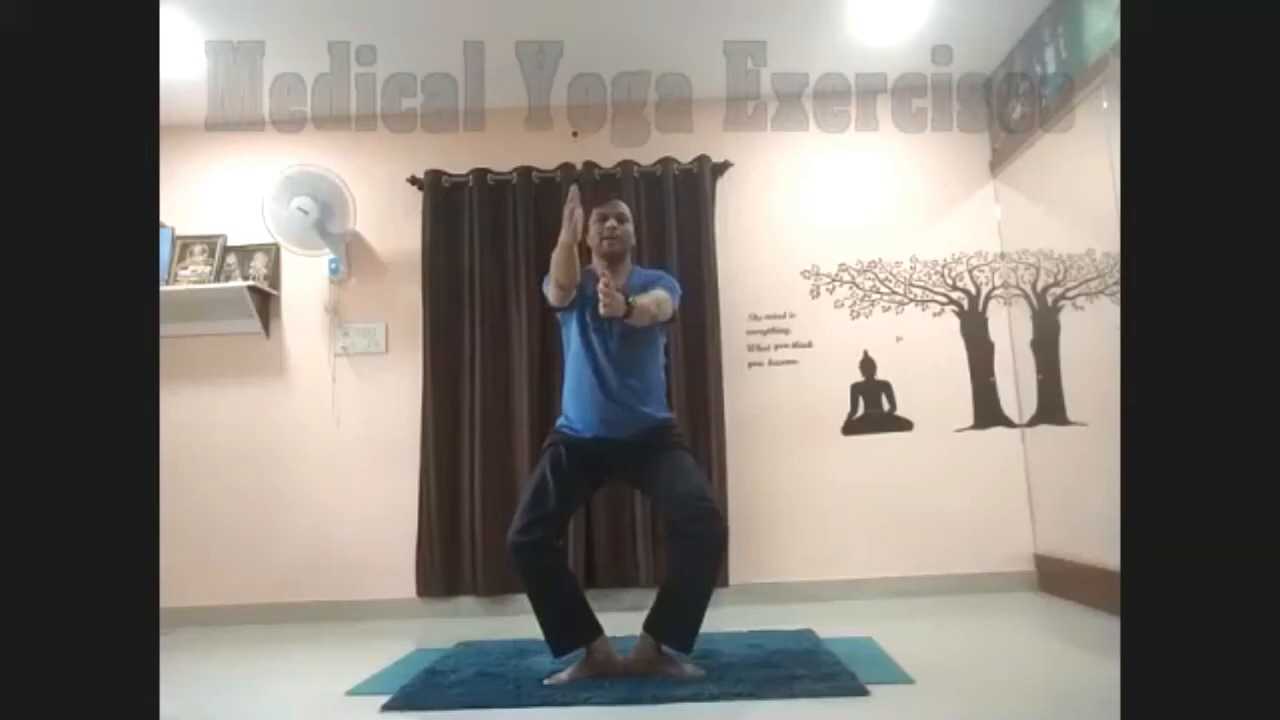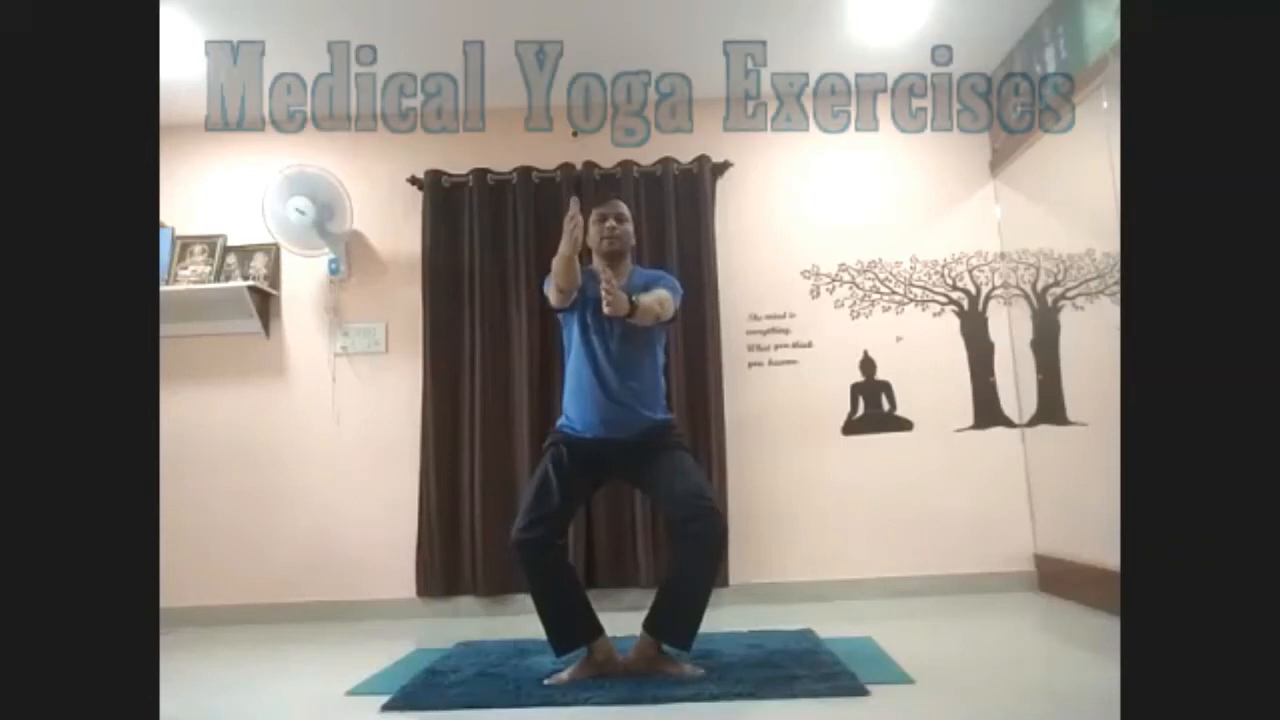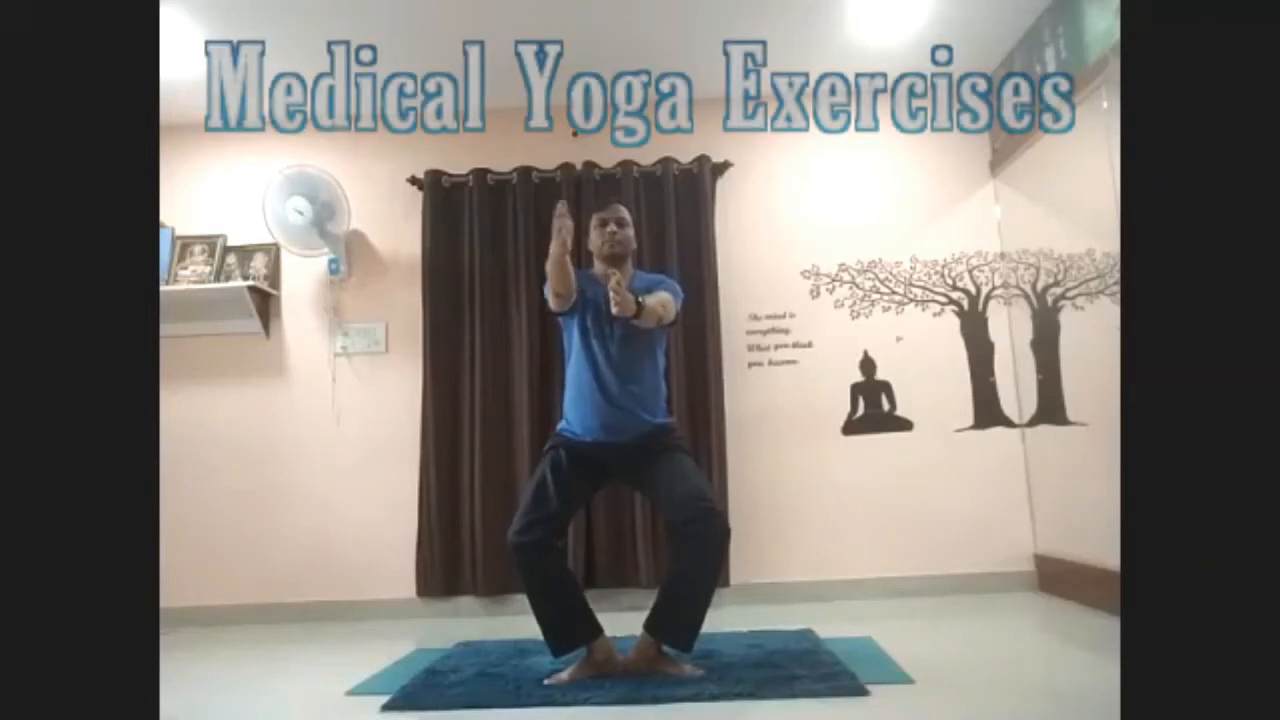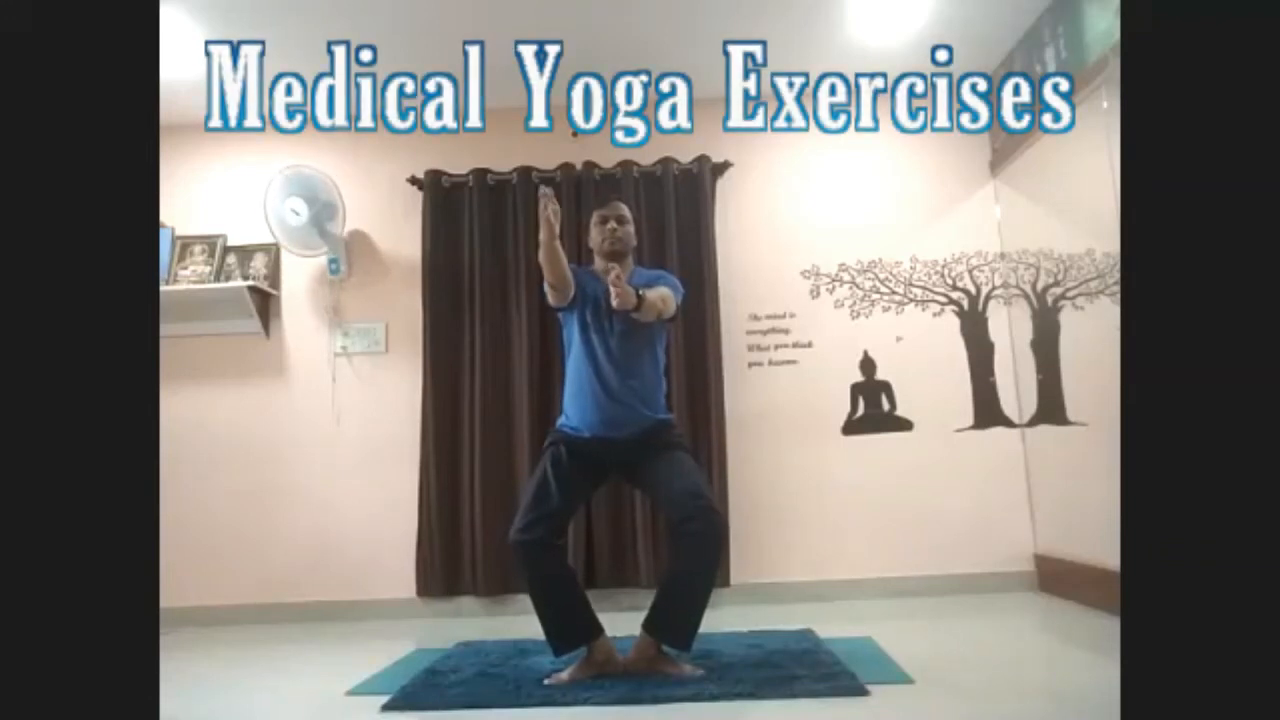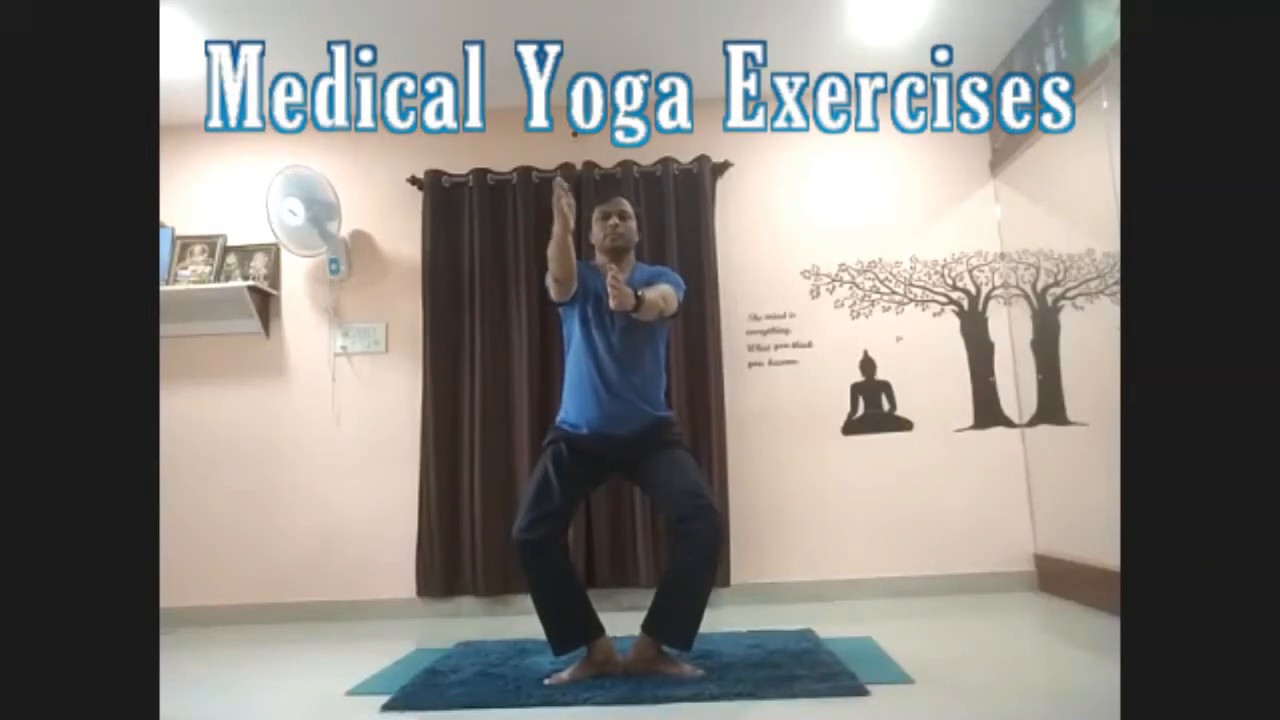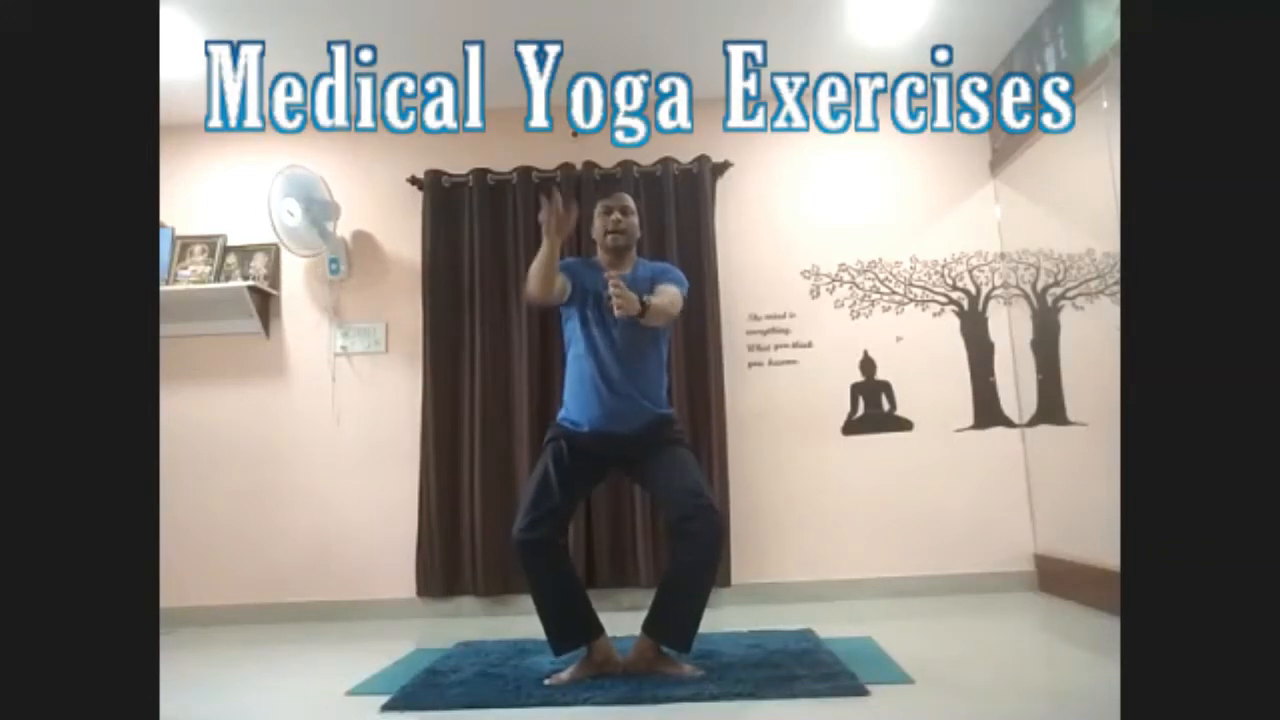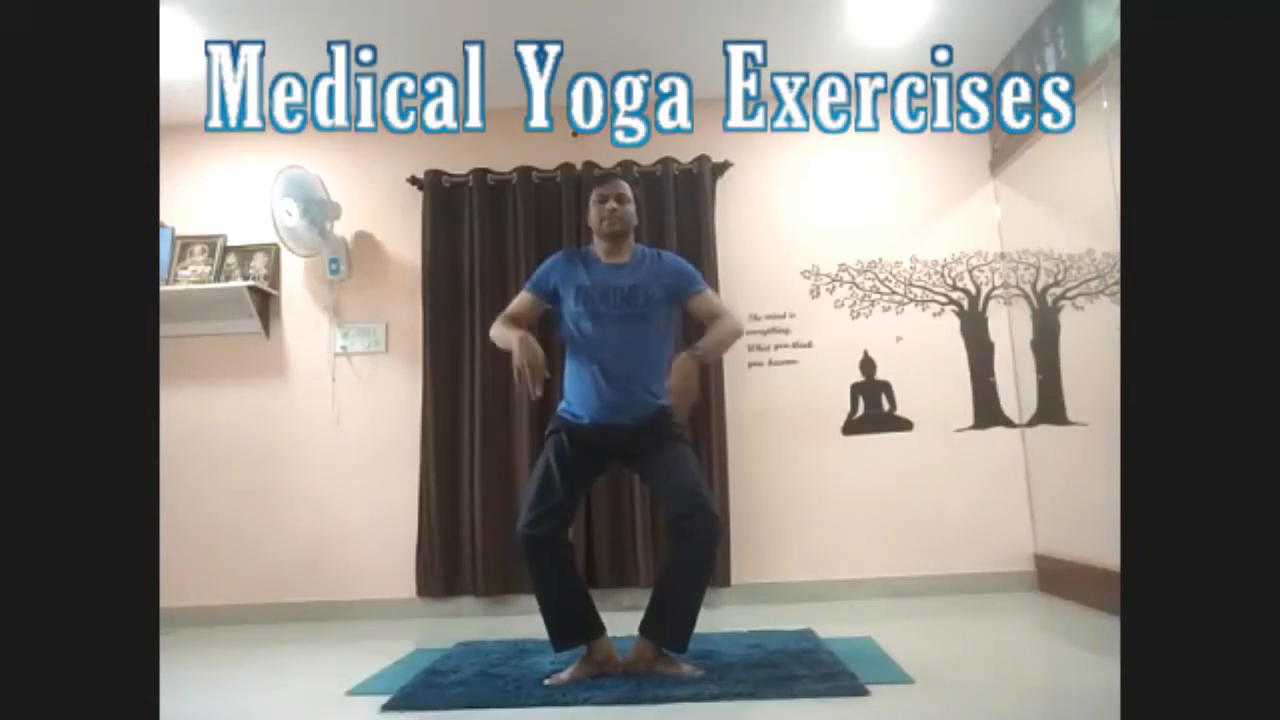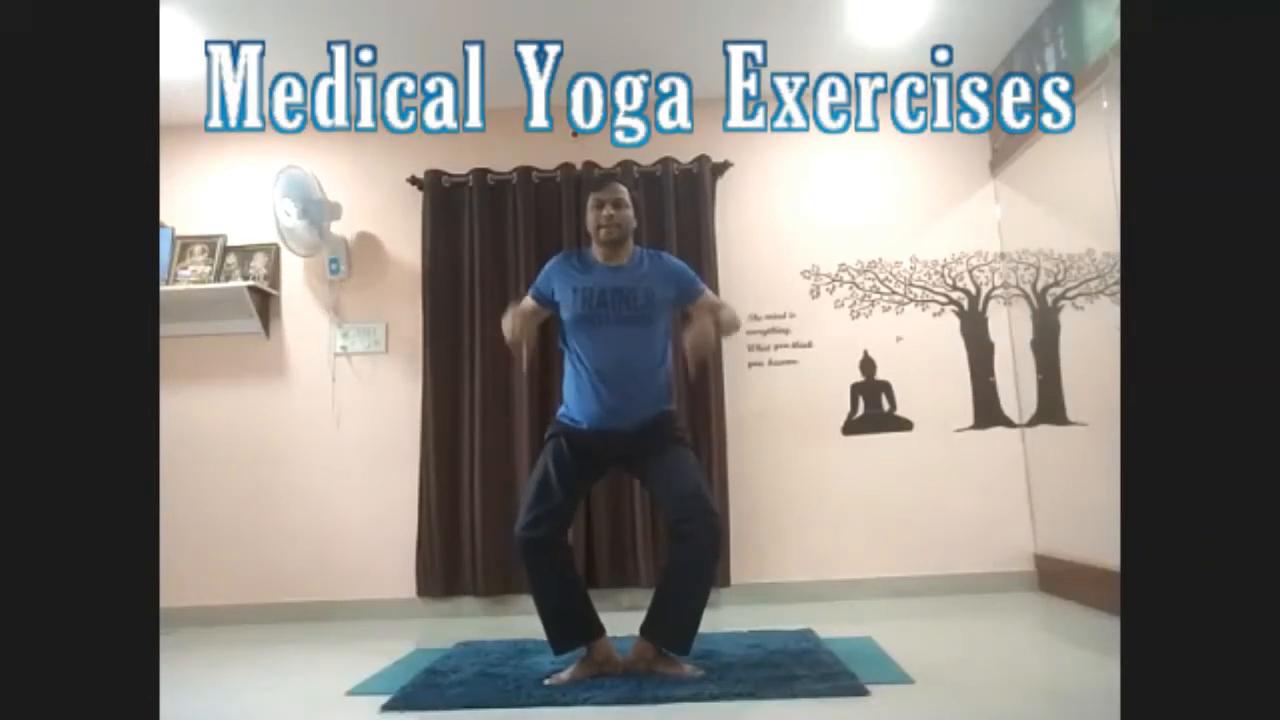
dt=0.4s
person 1, frame 1
left shoulder: (658, 282)
right shoulder: (572, 284)
left elbow: (656, 308)
right elbow: (560, 285)
left wrist: (625, 307)
right wrist: (566, 236)
left hip: (650, 434)
right hip: (578, 437)
left knee: (706, 527)
right knee: (526, 539)
left ankle: (652, 647)
right ankle: (595, 650)
person 1, frame 2
left shoulder: (660, 281)
right shoulder: (572, 285)
left elbow: (657, 308)
right elbow: (561, 288)
left wrist: (627, 305)
right wrist: (566, 246)
left hip: (650, 433)
right hip: (578, 436)
left knee: (705, 525)
right knee: (530, 537)
left ankle: (652, 647)
right ankle: (596, 649)
person 1, frame 3
left shoulder: (659, 285)
right shoulder: (574, 288)
left elbow: (660, 311)
right elbow: (559, 290)
left wrist: (633, 307)
right wrist: (559, 246)
left hip: (650, 437)
right hip: (577, 440)
left knee: (708, 527)
right knee: (526, 539)
left ankle: (652, 647)
right ankle: (595, 649)
person 1, frame 4
left shoulder: (660, 282)
right shoulder: (575, 284)
left elbow: (660, 306)
right elbow: (555, 281)
left wrist: (634, 300)
right wrist: (548, 233)
left hip: (650, 434)
right hip: (578, 436)
left knee: (703, 524)
right knee: (529, 536)
left ankle: (651, 647)
right ankle: (595, 649)
person 1, frame 5
left shoulder: (662, 278)
right shoulder: (576, 280)
left elbow: (660, 303)
right elbow: (559, 276)
left wrist: (632, 301)
right wrist: (561, 226)
left hip: (650, 432)
right hip: (577, 434)
left knee: (702, 522)
right knee: (531, 535)
left ankle: (651, 646)
right ankle: (595, 648)
person 1, frame 6
left shoulder: (664, 274)
right shoulder: (574, 274)
left elbow: (668, 307)
right elbow: (538, 292)
left wrist: (639, 305)
right wrist: (552, 238)
left hip: (651, 430)
right hip: (577, 432)
left knee: (703, 523)
right knee: (531, 534)
left ankle: (651, 647)
right ankle: (595, 648)
person 1, frame 7
left shoulder: (668, 268)
right shoulder: (562, 268)
left elbow: (728, 321)
right elbow: (501, 323)
left wrist: (694, 357)
right wrist: (519, 339)
left hip: (653, 422)
right hip: (578, 425)
left knee: (699, 522)
right knee: (536, 530)
left ankle: (652, 646)
right ankle: (595, 648)
person 1, frame 8
left shoulder: (666, 270)
right shoulder: (562, 271)
left elbow: (728, 315)
right elbow: (524, 316)
left wrist: (709, 322)
right wrist: (515, 321)
left hip: (653, 427)
right hip: (577, 430)
left knee: (700, 526)
right knee: (534, 533)
left ankle: (653, 647)
right ankle: (595, 649)
